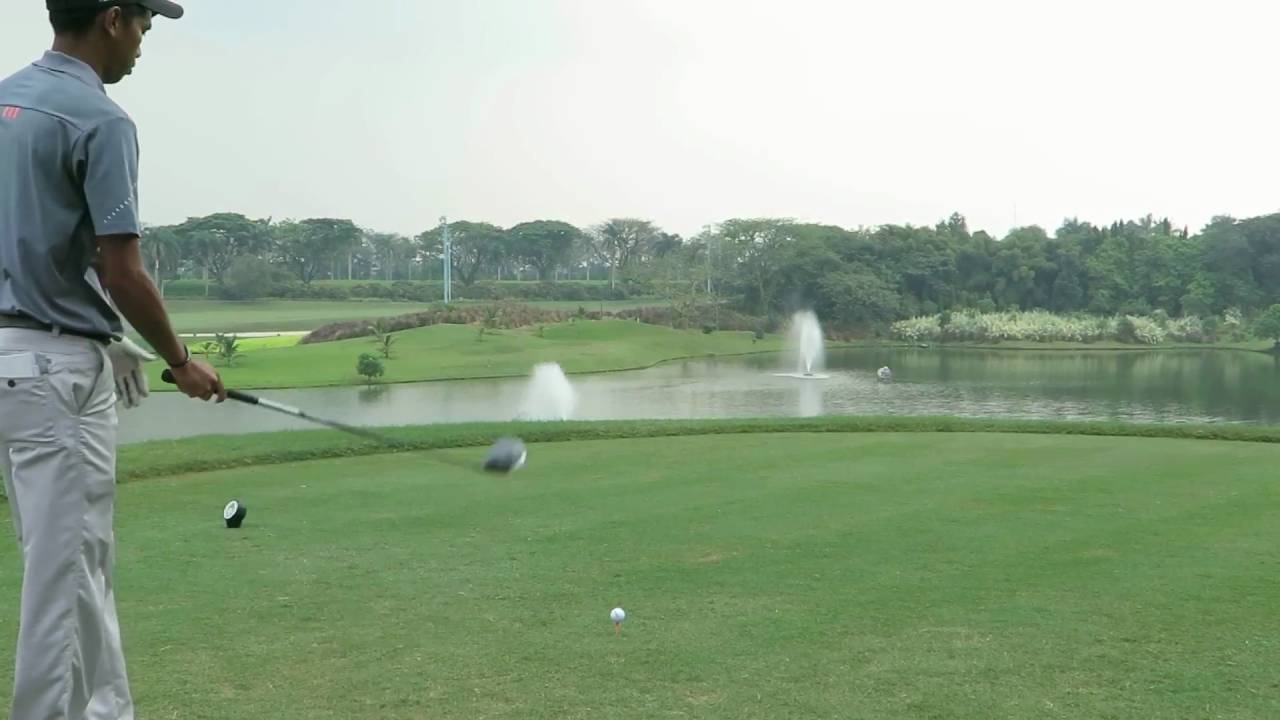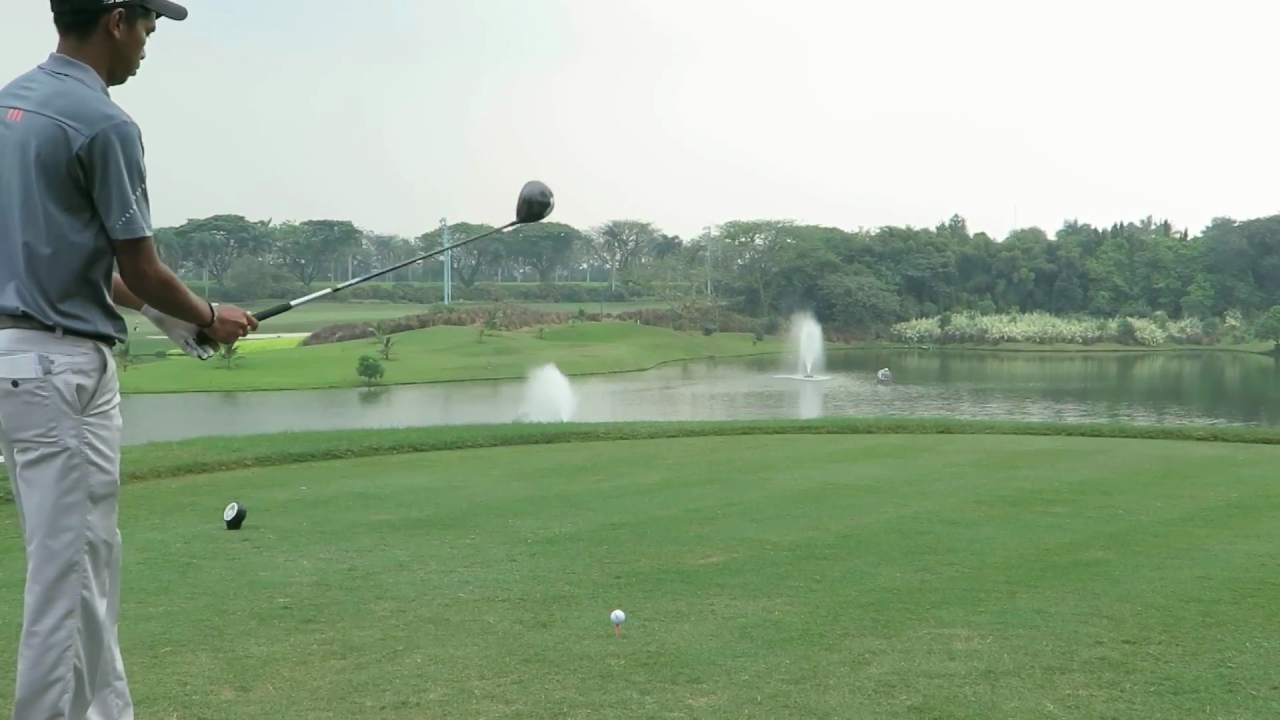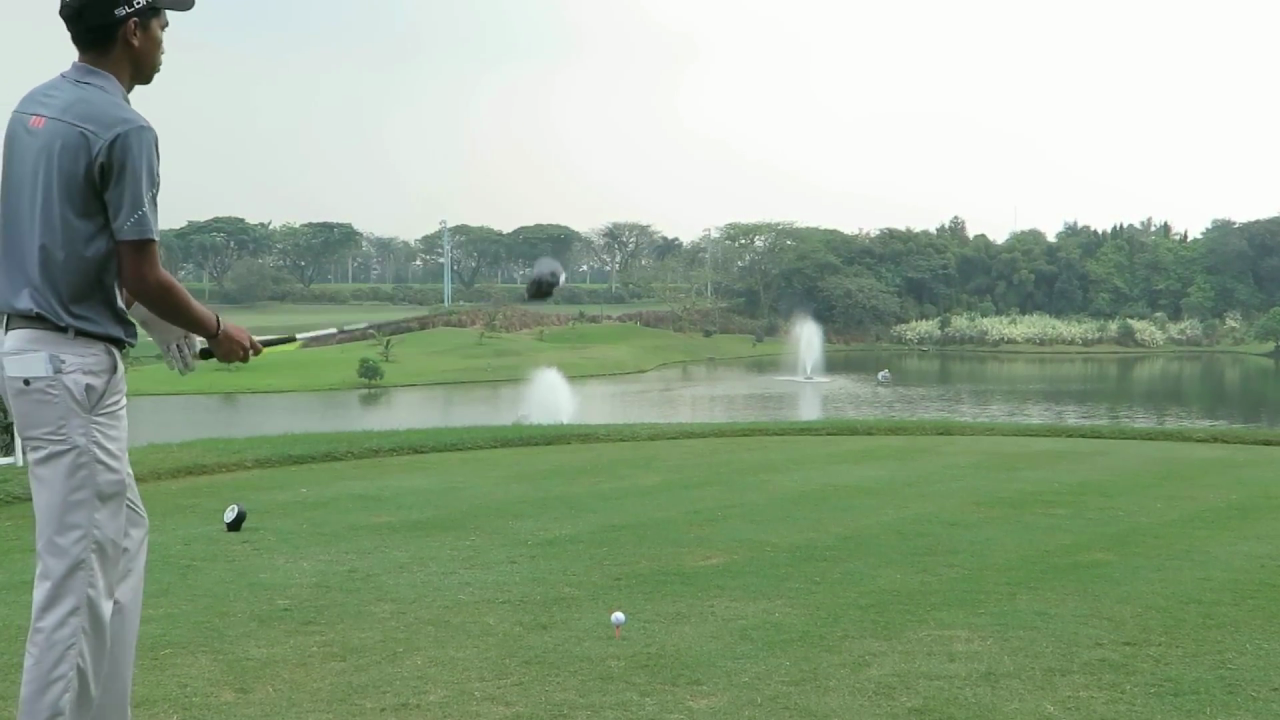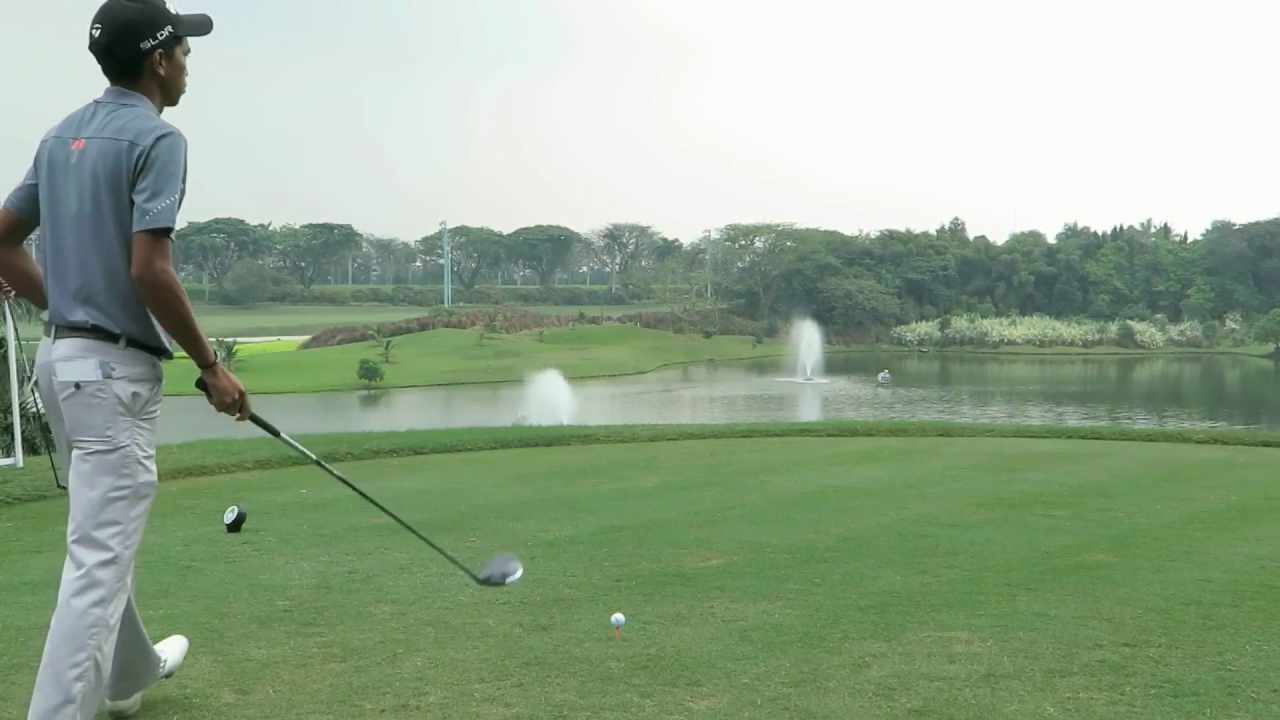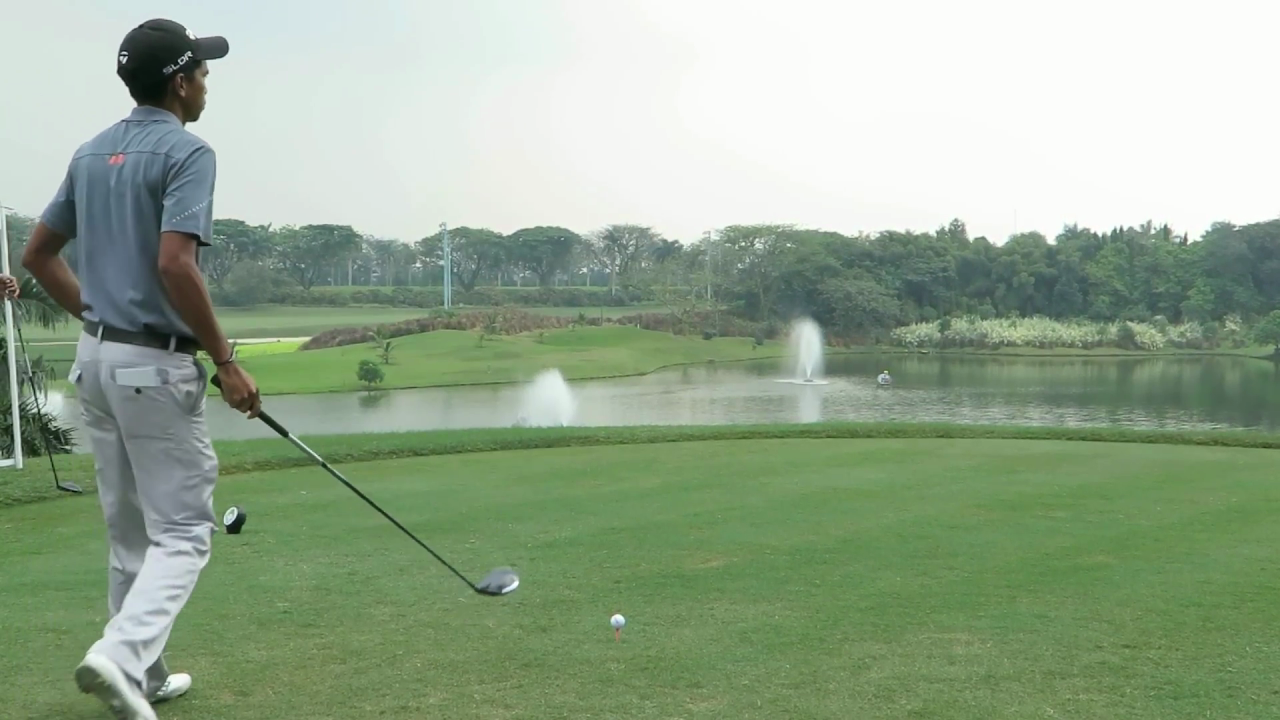
dt=0.3s
person 1, frame 1
right shoulder: (100, 120)
right elbow: (121, 272)
left wrist: (108, 332)
right wrist: (180, 361)
left knee: (74, 558)
right knee: (65, 565)
person 1, frame 2
right shoulder: (104, 124)
right elbow: (139, 269)
left wrist: (138, 299)
right wrist: (209, 317)
right hip: (60, 365)
left knee: (83, 559)
right knee: (69, 565)
person 1, frame 3
right shoulder: (123, 128)
right elbow: (143, 278)
left wrist: (157, 323)
right wrist: (215, 330)
right hip: (72, 364)
left knee: (120, 536)
right knee: (76, 563)
person 1, frame 4
left shoulder: (63, 136)
right shoulder: (157, 139)
right elbow: (149, 271)
right wrist: (211, 367)
left hip: (64, 357)
right hip: (114, 368)
left knee: (108, 538)
right knee: (99, 558)
person 1, frame 5
left shoulder: (91, 152)
right shoulder: (188, 152)
left elbow: (37, 255)
right elbow: (175, 265)
right wrist: (227, 362)
left hip: (95, 355)
right hip: (157, 361)
left knee: (128, 528)
right knee: (182, 533)
right ankle: (115, 655)
